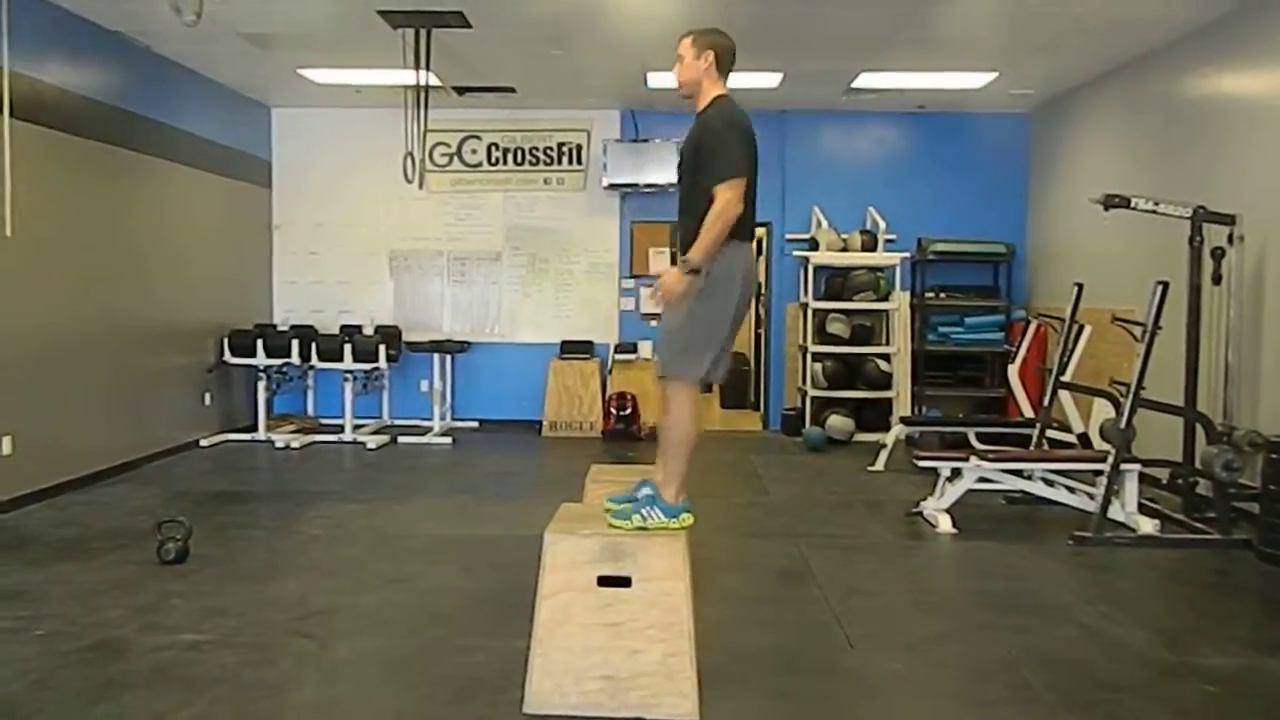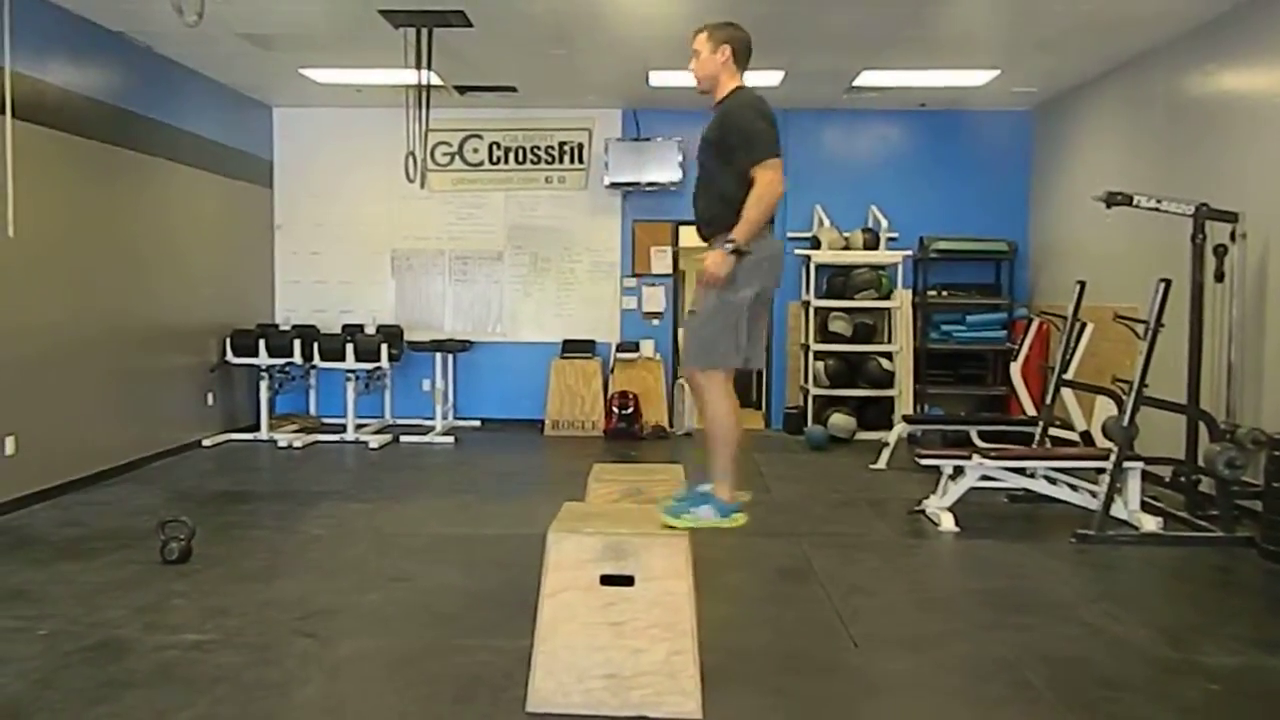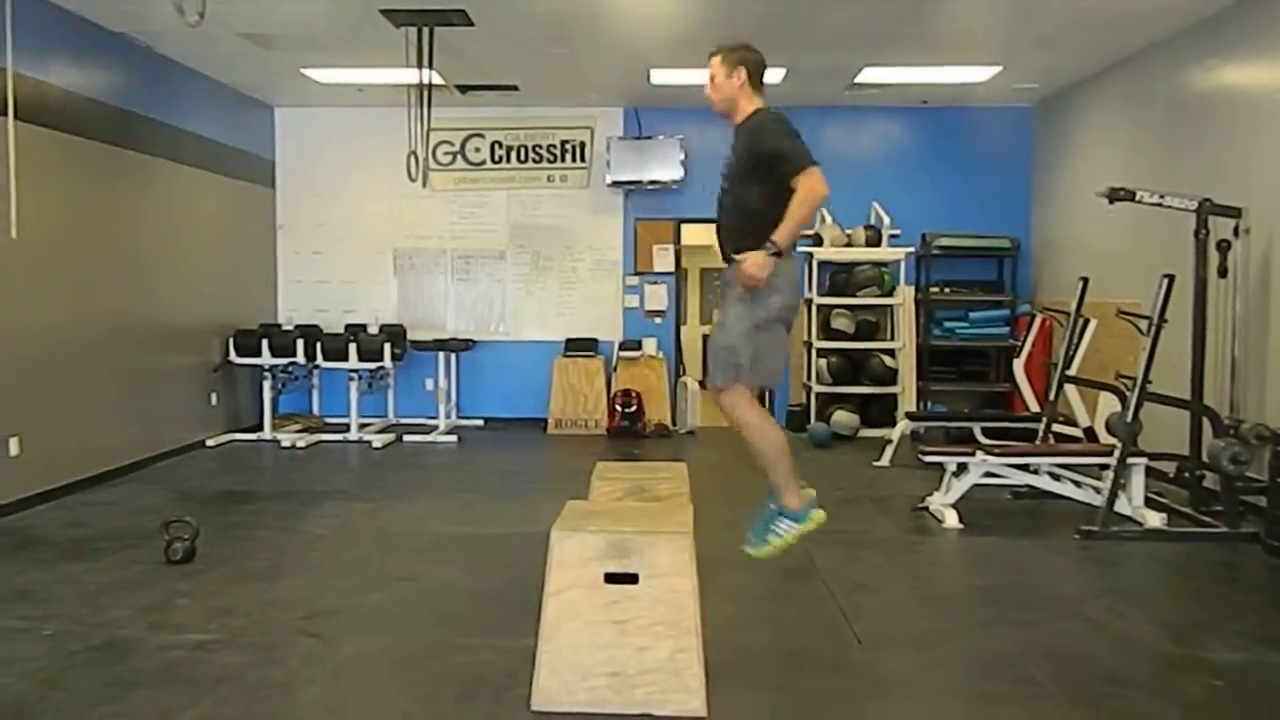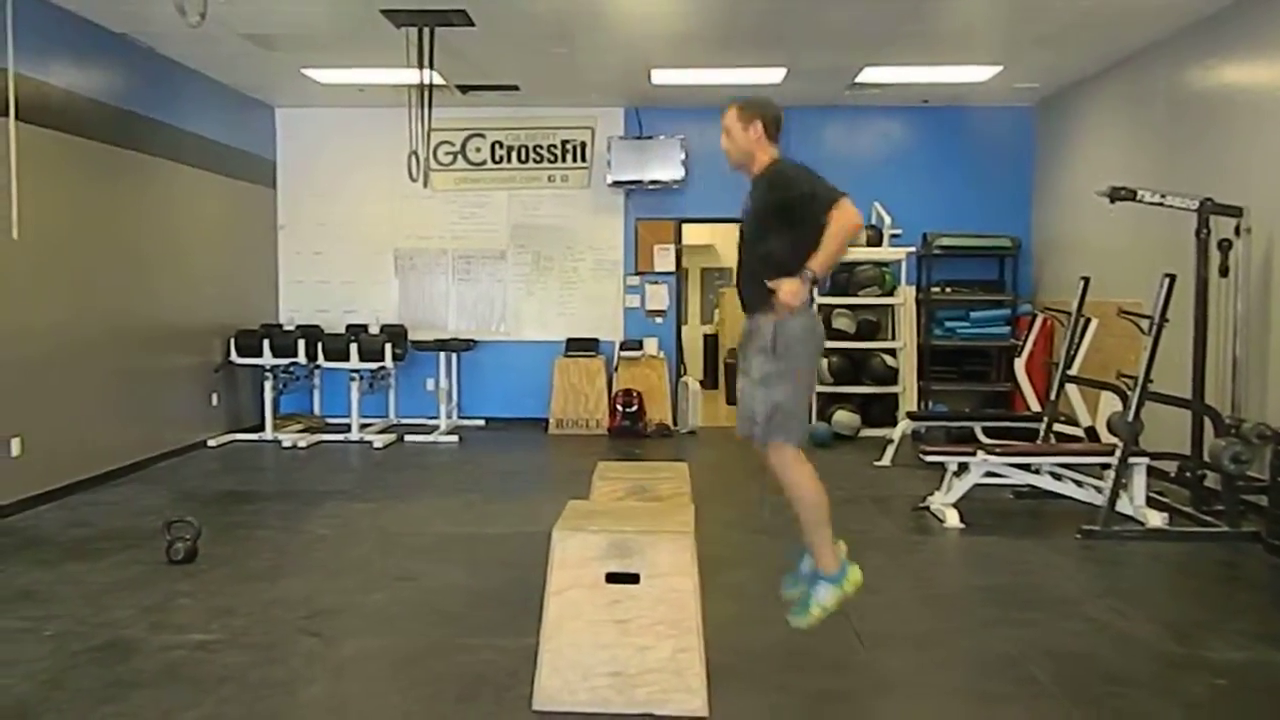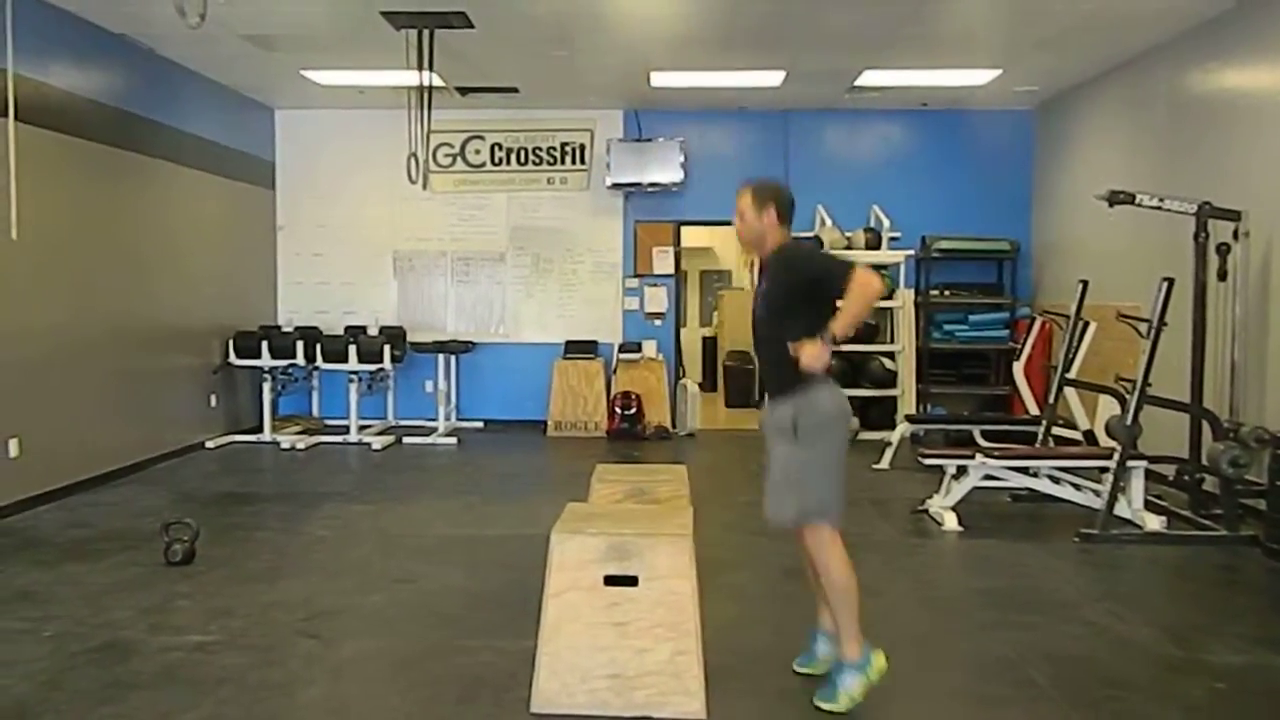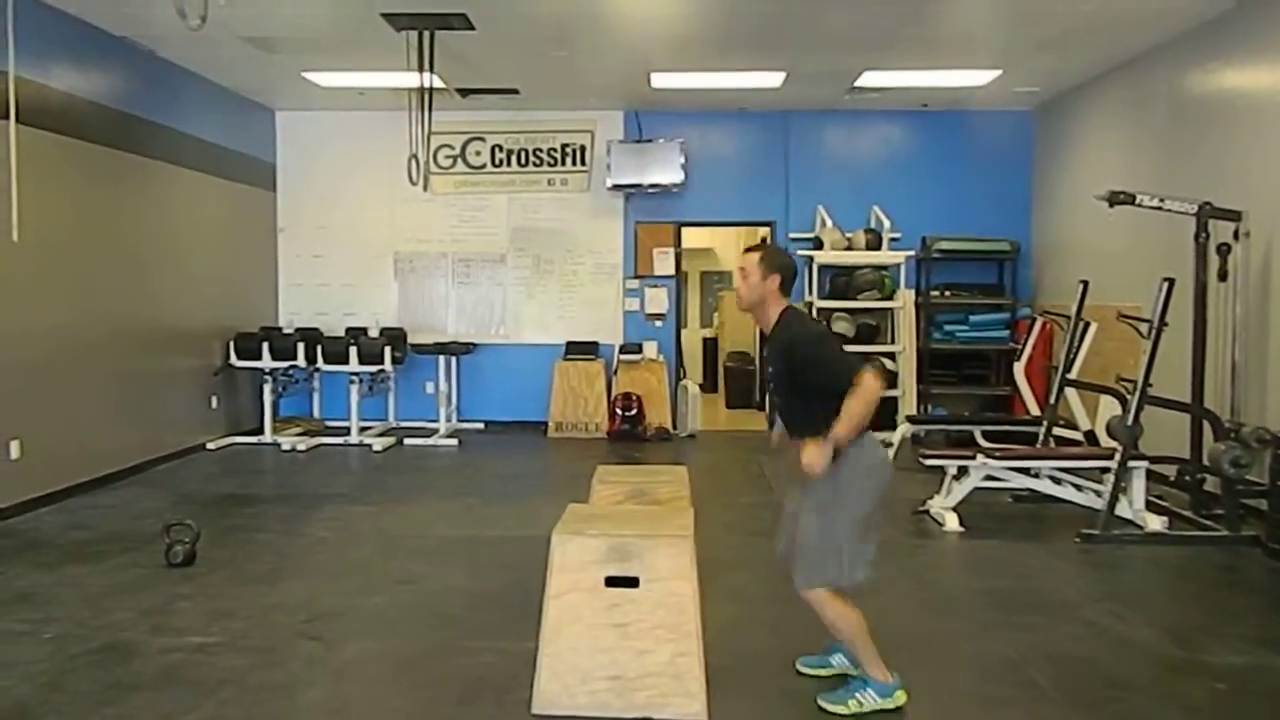
dt=0.1s
person 1, frame 1
left shoulder: (722, 122)
right shoulder: (713, 121)
left elbow: (730, 201)
left wrist: (688, 269)
left hip: (718, 267)
right hip: (709, 265)
left knee: (679, 382)
right knee: (677, 380)
left ankle: (670, 501)
right ankle: (661, 484)
person 1, frame 2
left shoulder: (742, 111)
right shoulder: (731, 112)
left elbow: (770, 183)
left wrist: (730, 247)
left hip: (742, 255)
right hip: (734, 253)
left knee: (709, 372)
right knee: (700, 370)
left ankle: (721, 496)
right ankle: (714, 484)
person 1, frame 3
left shoulder: (767, 129)
right shoulder: (748, 134)
left elbow: (813, 187)
left wrist: (773, 249)
left hip: (761, 277)
right hip: (748, 275)
left knee: (734, 395)
right knee: (735, 392)
left ankle: (796, 504)
right ankle: (785, 496)
person 1, frame 4
left shoulder: (786, 177)
right shoulder: (764, 184)
left elbow: (849, 219)
left wrist: (806, 278)
left hip: (782, 328)
right hip: (767, 327)
left knee: (780, 450)
right knee: (775, 447)
left ankle: (832, 567)
right ankle: (821, 554)
person 1, frame 5
left shoulder: (797, 261)
right shoulder: (774, 265)
left elbow: (869, 282)
left wrist: (825, 343)
left hip: (810, 406)
right hip: (794, 407)
left knee: (816, 530)
right knee: (806, 525)
left ankle: (858, 658)
right ankle: (833, 633)
person 1, frame 6
left shoulder: (801, 337)
right shoulder: (781, 336)
left elbow: (869, 386)
left wrist: (830, 445)
right wrist: (791, 430)
left hip: (844, 466)
right hip: (824, 460)
left knee: (817, 584)
right knee: (802, 558)
right ankle: (848, 650)
